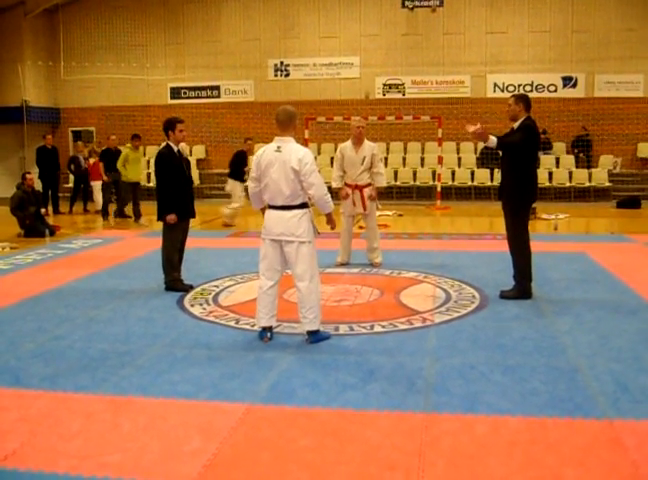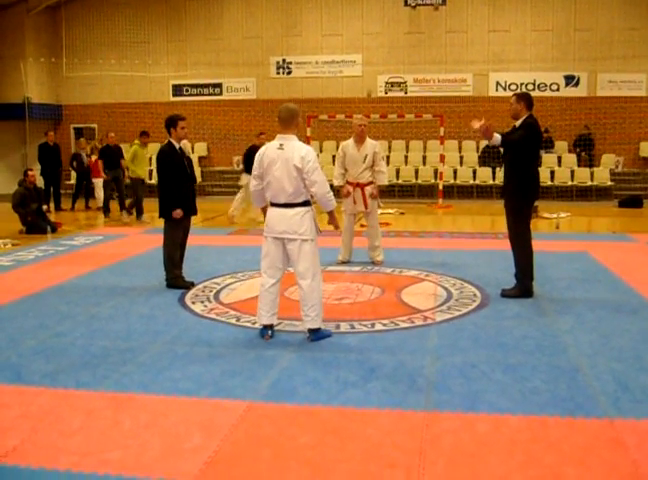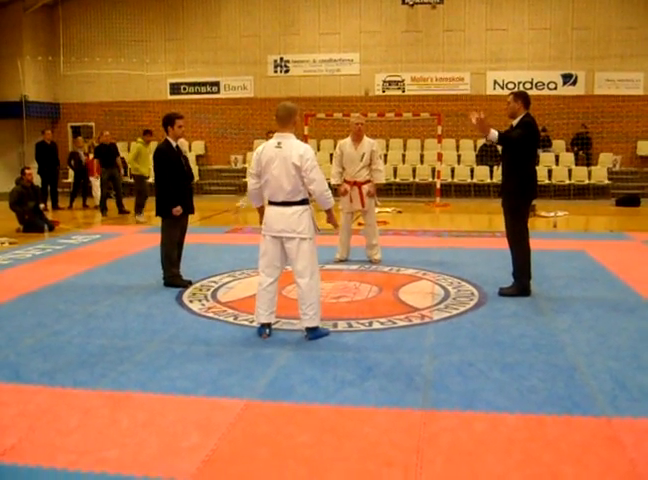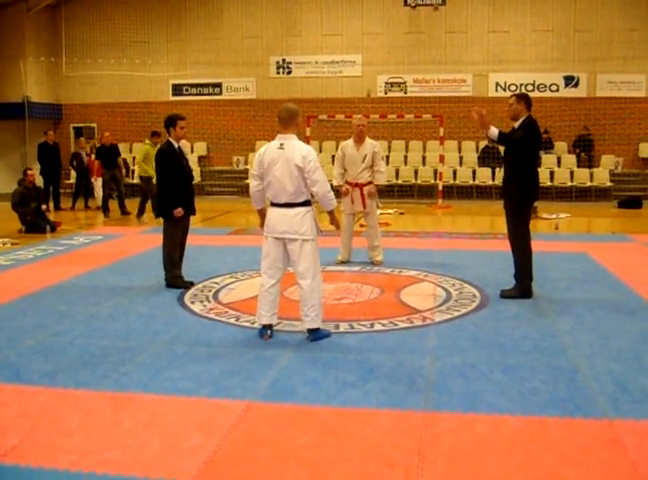
dt=0.1s
person 1, frame 1
left shoulder: (262, 154)
right shoulder: (302, 154)
left elbow: (254, 189)
right elbow: (317, 190)
right wrist: (329, 215)
left hip: (272, 220)
right hip: (297, 220)
left knee: (268, 275)
right knee: (306, 277)
left ankle: (265, 327)
right ankle: (312, 329)
person 1, frame 2
left shoulder: (264, 152)
right shoulder: (304, 151)
left elbow: (255, 188)
right elbow: (319, 188)
right wrist: (332, 214)
left hip: (274, 217)
right hip: (299, 218)
left knee: (270, 273)
right knee: (308, 275)
left ankle: (266, 325)
right ankle: (314, 327)
person 1, frame 3
left shoulder: (261, 150)
right shoulder: (302, 150)
left elbow: (253, 187)
right elbow: (317, 186)
left wrist: (261, 212)
right wrist: (330, 213)
left hip: (272, 216)
right hip: (297, 216)
left knee: (268, 272)
right knee: (306, 273)
left ankle: (264, 324)
right ankle: (311, 326)
person 1, frame 4
left shoulder: (264, 152)
right shoulder: (305, 151)
left elbow: (256, 188)
right elbow: (320, 187)
left wrist: (261, 214)
right wrist: (332, 215)
left hip: (274, 217)
right hip: (300, 218)
left knee: (270, 273)
right knee: (308, 275)
left ankle: (266, 325)
right ankle: (313, 327)
person 2, frame 1
left shoulder: (528, 128)
right shoulder: (519, 128)
left elbow: (514, 145)
right elbow: (505, 142)
left wrist: (487, 139)
right wrist: (480, 134)
left hip: (519, 192)
right hip: (515, 191)
left knee: (518, 239)
right knee: (517, 238)
left ankle: (523, 287)
right ankle: (522, 285)
person 2, frame 2
left shoulder: (530, 126)
right shoulder: (522, 126)
left elbow: (515, 142)
right elbow: (508, 140)
left wrist: (492, 136)
right wrist: (488, 133)
left hip: (522, 190)
right hip: (517, 189)
left knee: (520, 237)
right knee: (519, 237)
left ankle: (524, 286)
right ankle: (524, 283)
person 2, frame 3
left shoulder: (527, 125)
right shoulder: (519, 125)
left elbow: (513, 140)
right elbow: (506, 138)
left wrist: (489, 132)
right wrist: (485, 129)
left hip: (520, 189)
right hip: (515, 188)
left knee: (518, 236)
right knee: (517, 235)
left ankle: (522, 284)
right ankle: (521, 282)
person 2, frame 4
left shoulder: (529, 127)
right shoulder: (521, 127)
left elbow: (513, 141)
right elbow: (507, 141)
left wrist: (488, 128)
right wrist: (485, 126)
left hip: (521, 190)
right hip: (516, 189)
left knee: (519, 238)
right knee: (518, 237)
left ankle: (523, 286)
right ankle: (523, 284)
person 3, frame 1
left shoulder: (179, 154)
right shoulder: (164, 155)
right elbow: (163, 186)
left wrist: (187, 207)
right wrist: (169, 211)
left hip: (183, 208)
right hip: (173, 210)
left knee: (179, 246)
right knee: (171, 246)
left ankle: (176, 279)
right ankle: (171, 281)
person 3, frame 2
left shoulder: (180, 151)
right shoulder: (165, 152)
right elbow: (166, 183)
left wrist: (186, 204)
right wrist: (174, 207)
left hip: (184, 205)
right hip: (175, 206)
left knee: (181, 243)
right knee: (172, 243)
left ankle: (177, 276)
right ankle: (173, 278)
person 3, frame 3
left shoulder: (177, 149)
right shoulder: (162, 150)
right elbow: (163, 181)
left wrist: (184, 202)
right wrist: (173, 204)
left hip: (181, 203)
right hip: (172, 205)
left knee: (178, 241)
right knee: (170, 241)
left ankle: (175, 275)
right ankle: (170, 277)
person 3, frame 4
left shoulder: (178, 150)
right shoulder: (164, 151)
right elbow: (165, 182)
left wrist: (185, 204)
right wrist: (174, 205)
left hip: (183, 204)
right hip: (174, 206)
left knee: (180, 243)
right knee: (172, 242)
left ankle: (176, 276)
right ankle: (172, 278)
person 4, frame 1
left shoulder: (372, 147)
right shoulder: (343, 148)
left elbow: (378, 170)
right elbow: (337, 170)
left wrist: (375, 189)
right wrist: (340, 189)
left hip: (366, 191)
right hip: (349, 191)
left knee: (371, 226)
right knee: (346, 226)
left ankle: (375, 257)
right ankle: (343, 257)
person 4, frame 2
left shoulder: (374, 145)
right shoulder: (345, 146)
left elbow: (380, 168)
right elbow: (339, 168)
left wrist: (377, 187)
right wrist: (342, 186)
left hip: (368, 189)
right hip: (350, 189)
left knee: (373, 224)
right knee: (347, 224)
left ankle: (376, 256)
right ankle: (344, 255)
person 4, frame 3
left shoulder: (371, 144)
right shoulder: (342, 145)
left elbow: (377, 167)
right elbow: (336, 167)
left wrist: (374, 185)
right wrist: (339, 185)
left hip: (365, 188)
right hip: (348, 188)
left knee: (370, 223)
right knee: (345, 223)
left ankle: (374, 254)
right ankle: (342, 254)
person 4, frame 4
left shoulder: (373, 146)
right shoulder: (344, 146)
left elbow: (380, 168)
right elbow: (338, 168)
left wrist: (375, 185)
right wrist: (341, 185)
left hip: (367, 189)
right hip: (349, 190)
left knee: (372, 224)
right knee: (347, 224)
left ankle: (376, 256)
right ankle: (344, 255)
